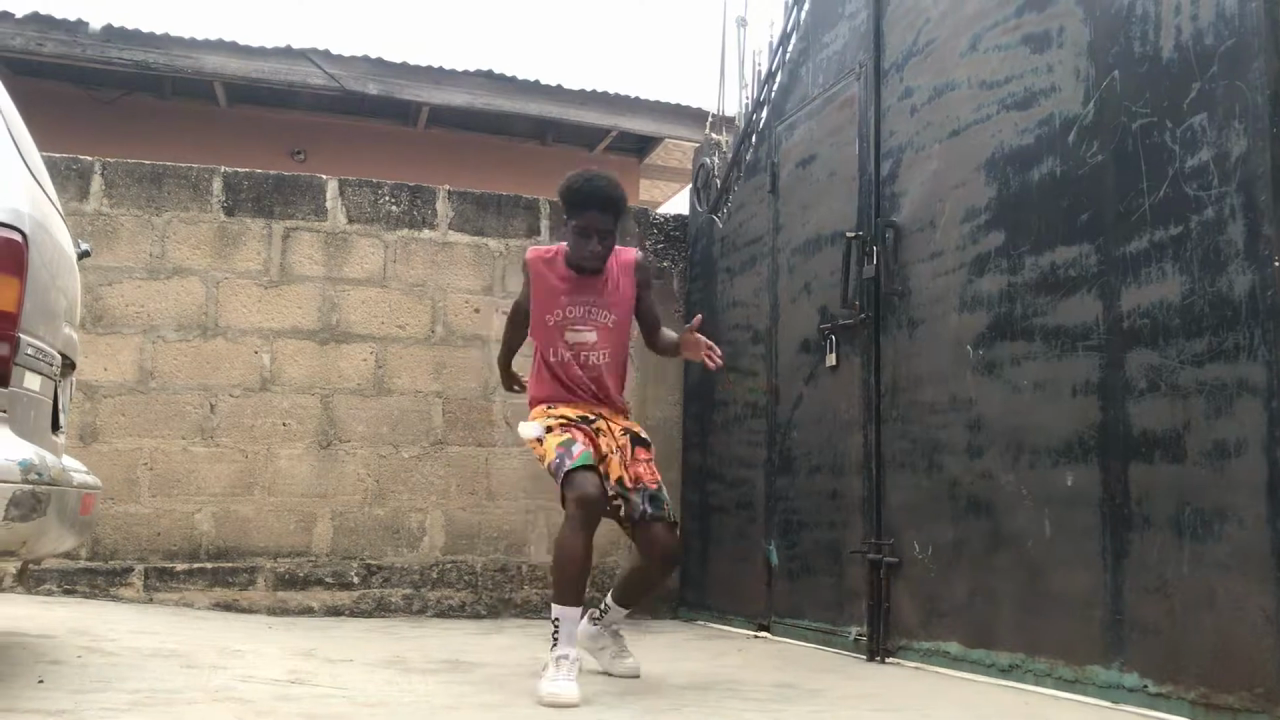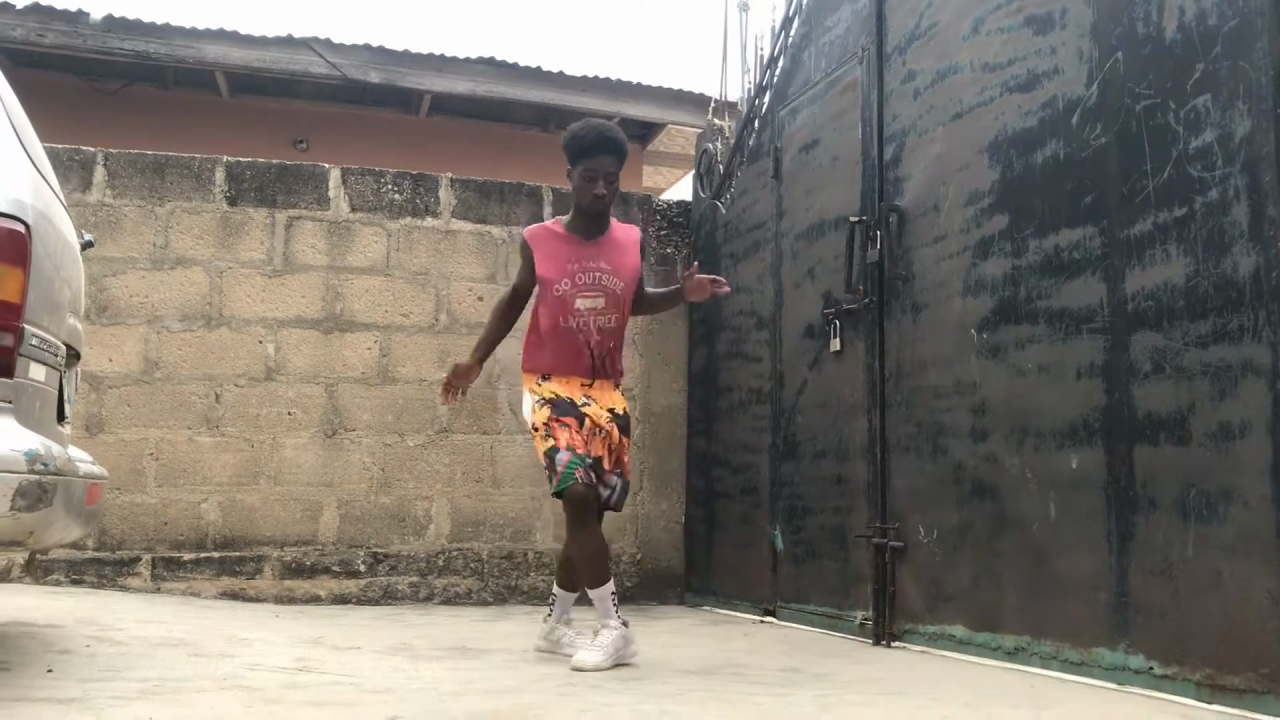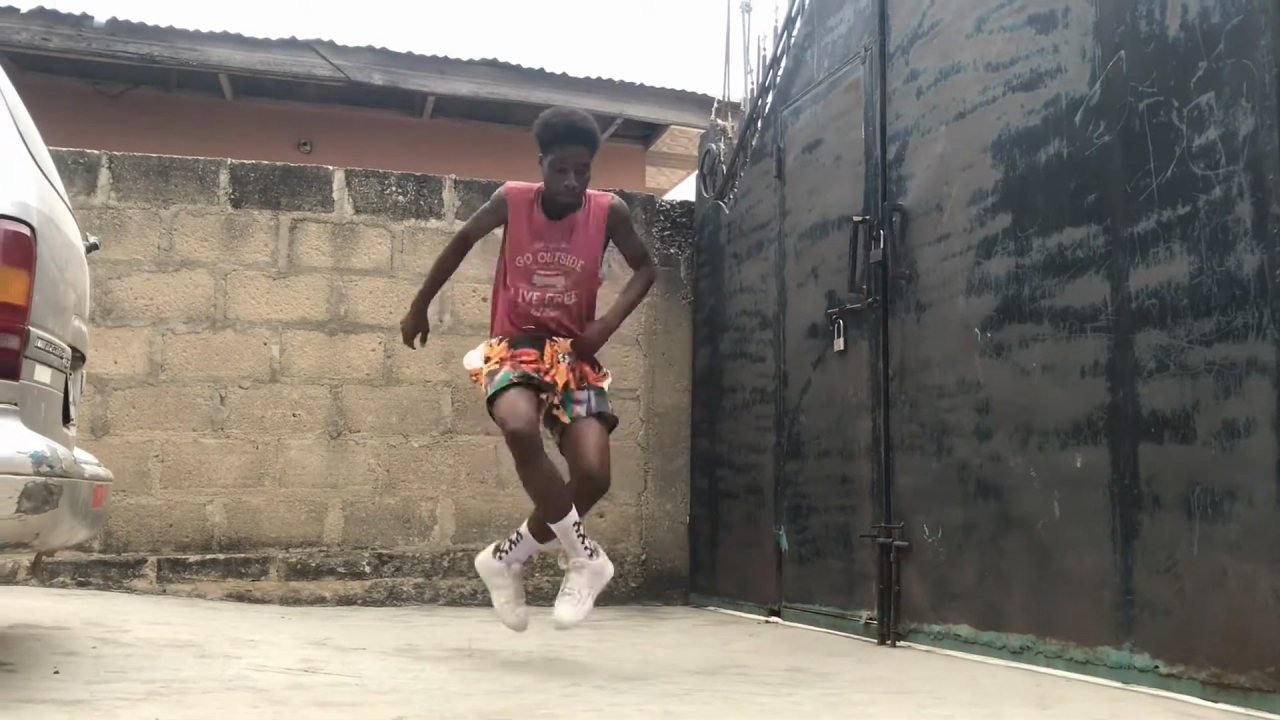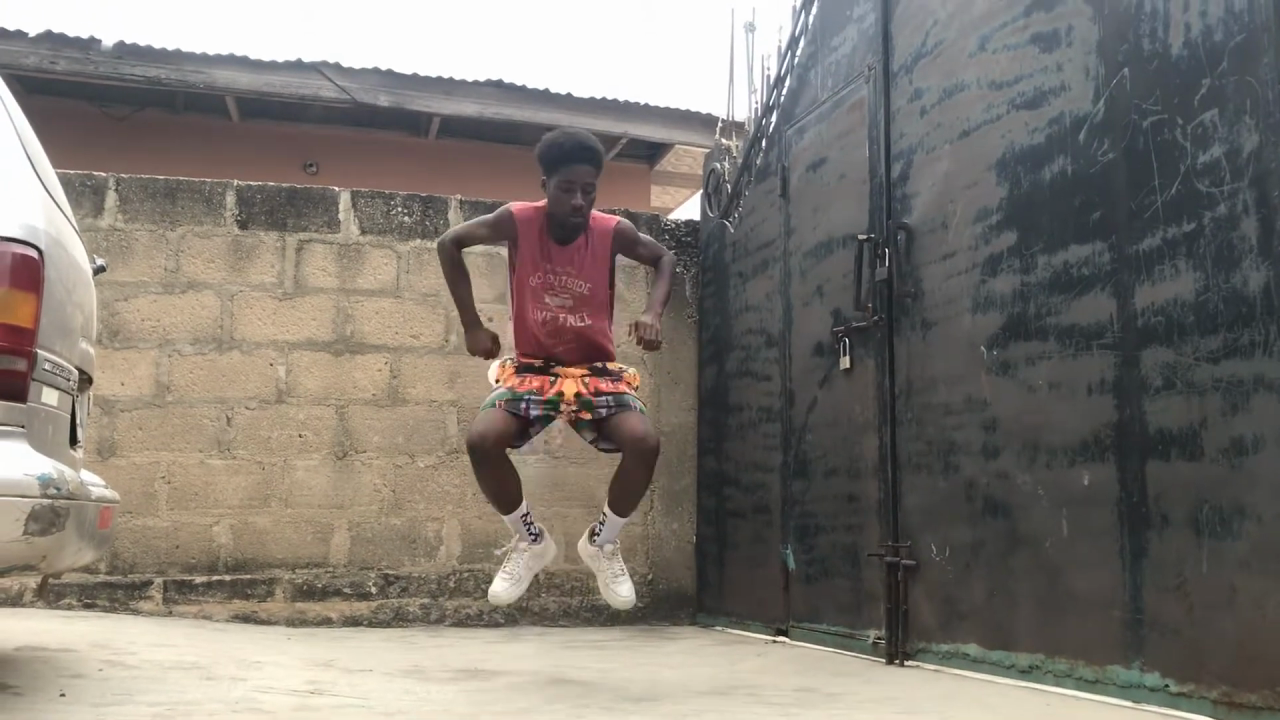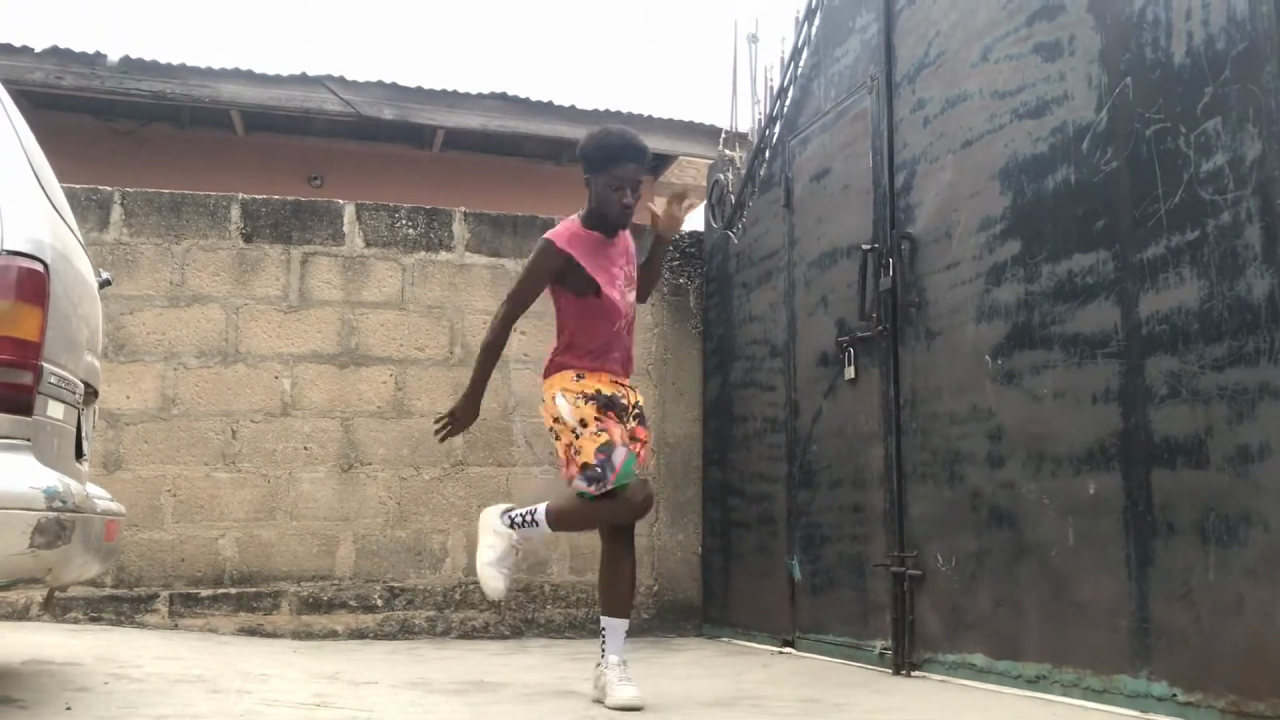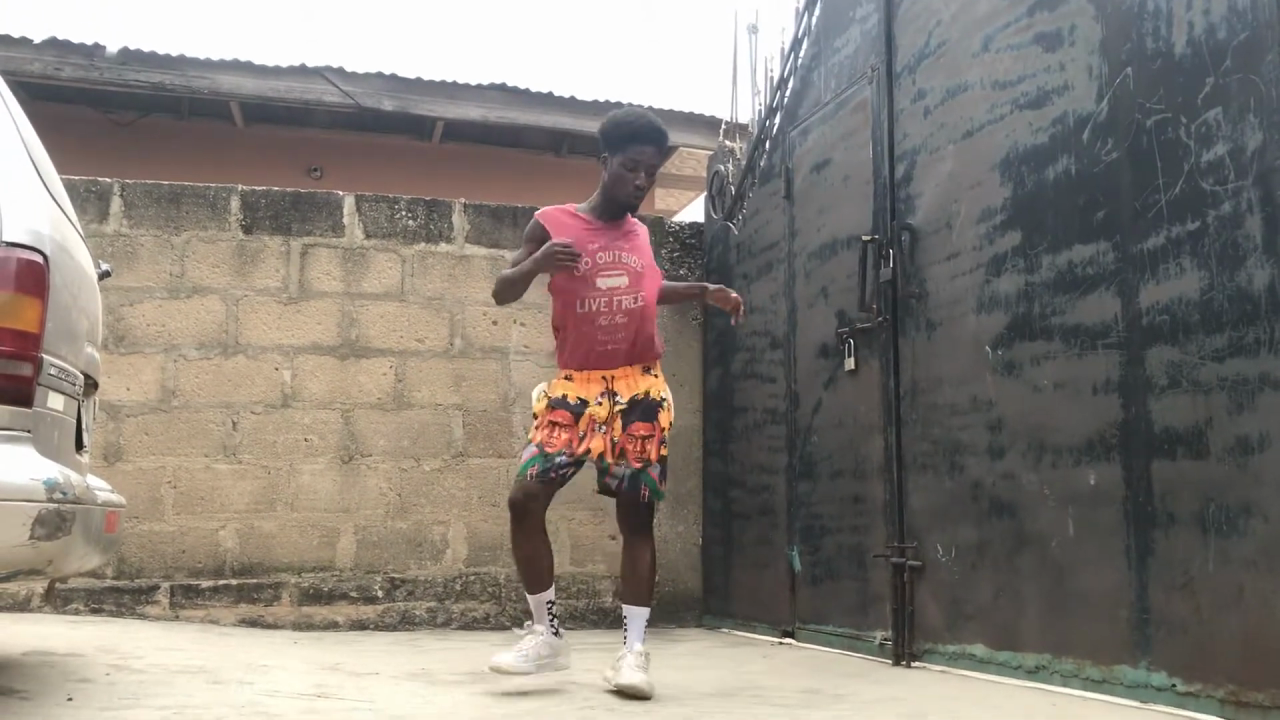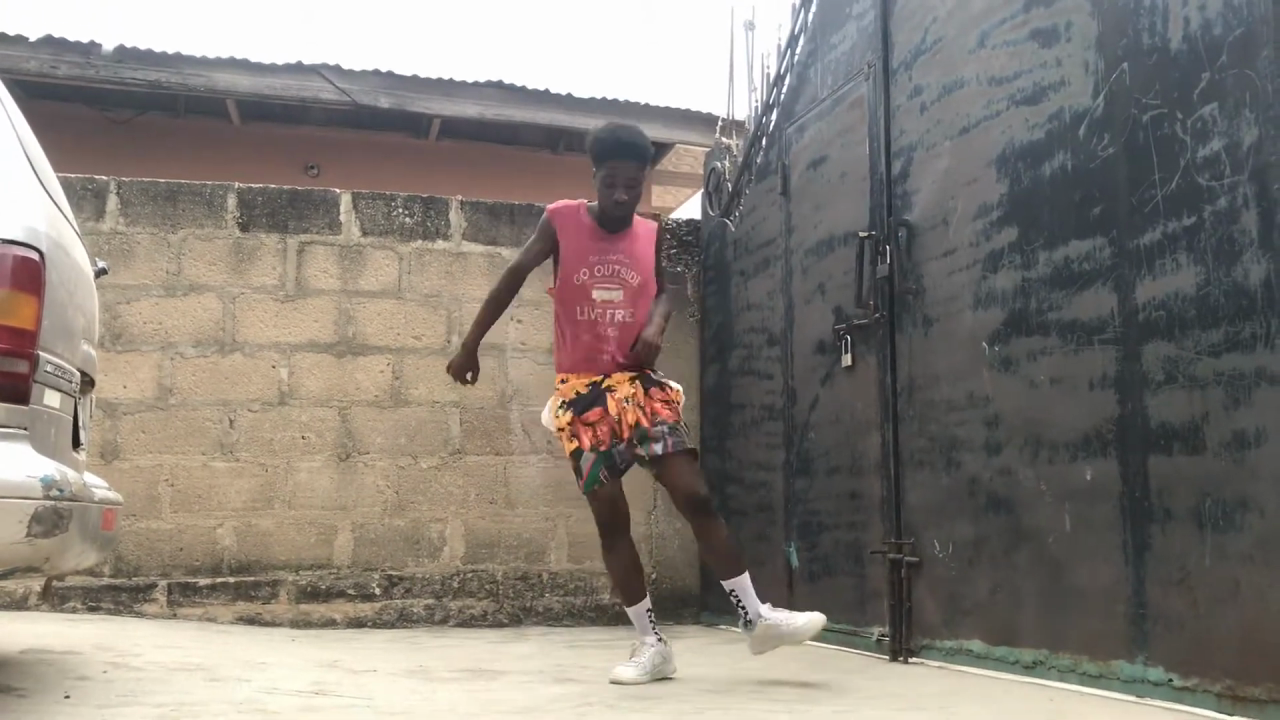
dt=0.7s
person 1, frame 1
left shoulder: (635, 268)
right shoulder: (537, 263)
left elbow: (655, 334)
right elbow: (520, 318)
left wrist: (687, 344)
right wrist: (505, 368)
left hip: (617, 419)
right hip: (559, 415)
left knee: (665, 546)
right knee: (588, 505)
left ankle: (605, 624)
right ankle: (563, 651)
person 1, frame 2
left shoulder: (632, 239)
right shoulder: (537, 240)
right elbow: (513, 301)
left wrist: (683, 292)
right wrist: (474, 361)
left hip: (607, 393)
right hip: (554, 388)
left knee: (592, 513)
right knee: (579, 495)
left ankle: (556, 623)
right ankle: (611, 624)
person 1, frame 3
left shoulder: (610, 210)
right shoulder: (509, 199)
left elbow: (644, 267)
right elbow: (459, 243)
left wrist: (617, 313)
right wrist: (419, 306)
left hip: (575, 357)
right hip: (514, 351)
left knee: (594, 475)
right knee: (519, 429)
left ankle: (507, 555)
right ankle: (582, 549)
person 1, frame 4
left shoulder: (612, 230)
right shoulder: (516, 221)
left elbow: (664, 259)
right elbow: (449, 245)
left wrist: (653, 313)
right wrist: (471, 325)
left hip: (595, 369)
right hip: (532, 367)
left knee: (645, 442)
right knee: (481, 439)
left ankle: (604, 540)
right ankle: (528, 537)
person 1, frame 5
left shoulder: (627, 228)
right shoulder: (562, 245)
right elbow: (506, 317)
left wrist: (663, 237)
right wrist: (471, 397)
left hip: (616, 391)
right hip: (578, 389)
left knee: (617, 524)
right knee: (629, 497)
left ankle: (611, 662)
right ankle: (512, 523)
person 1, frame 6
left shoulder: (640, 231)
right shoulder: (553, 223)
right elbow: (502, 292)
left wrist: (706, 291)
right wrist: (538, 263)
left hip: (638, 389)
right hip: (575, 387)
left knee: (637, 516)
right knee: (524, 499)
left ankle: (632, 653)
right ankle: (548, 635)
person 1, frame 7
left shoulder: (648, 231)
right shoulder: (560, 220)
right elbow: (513, 276)
left wrist: (653, 330)
right wrist: (470, 343)
left hip: (637, 378)
right hip: (581, 389)
left knee: (695, 496)
right knee: (611, 517)
left ankle: (756, 617)
right ankle: (650, 642)
